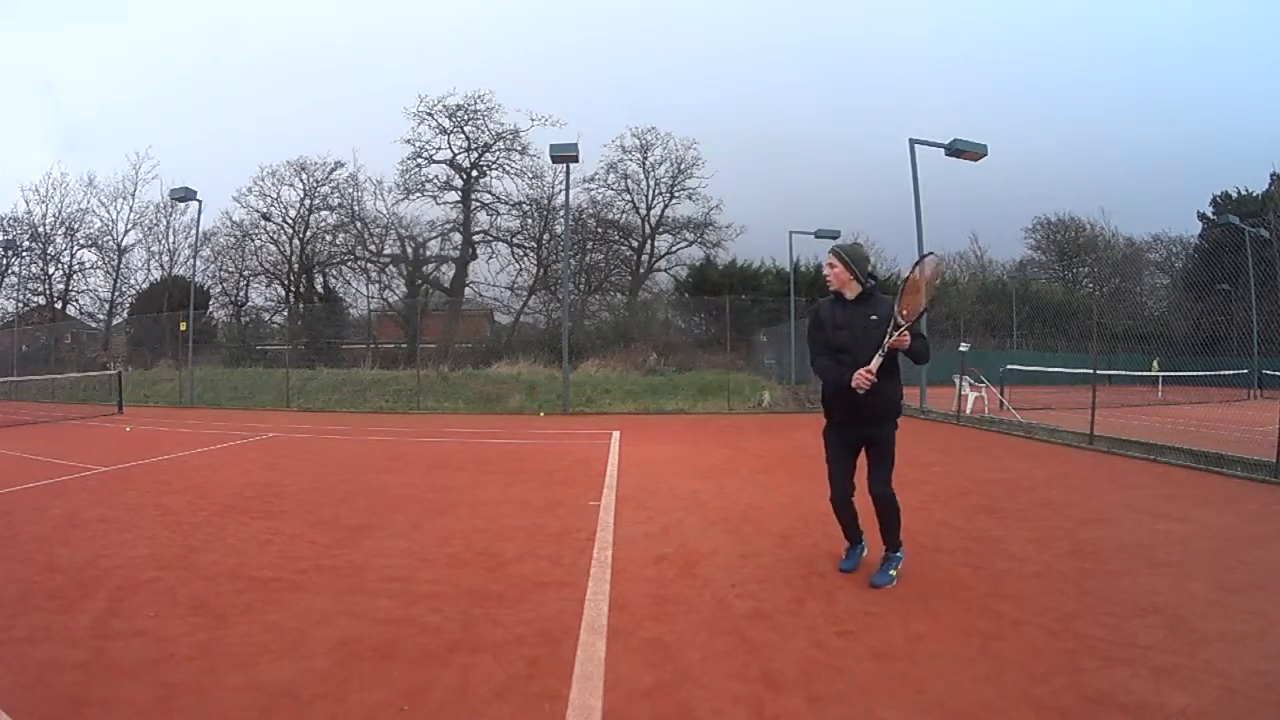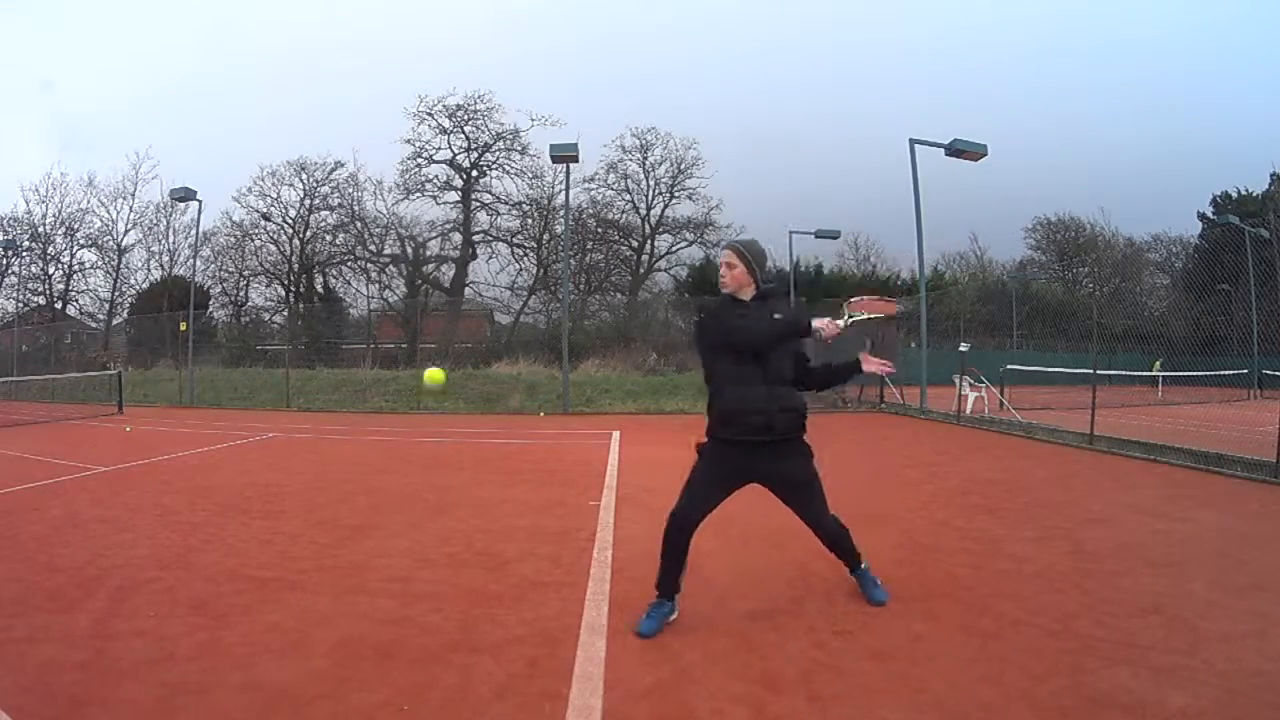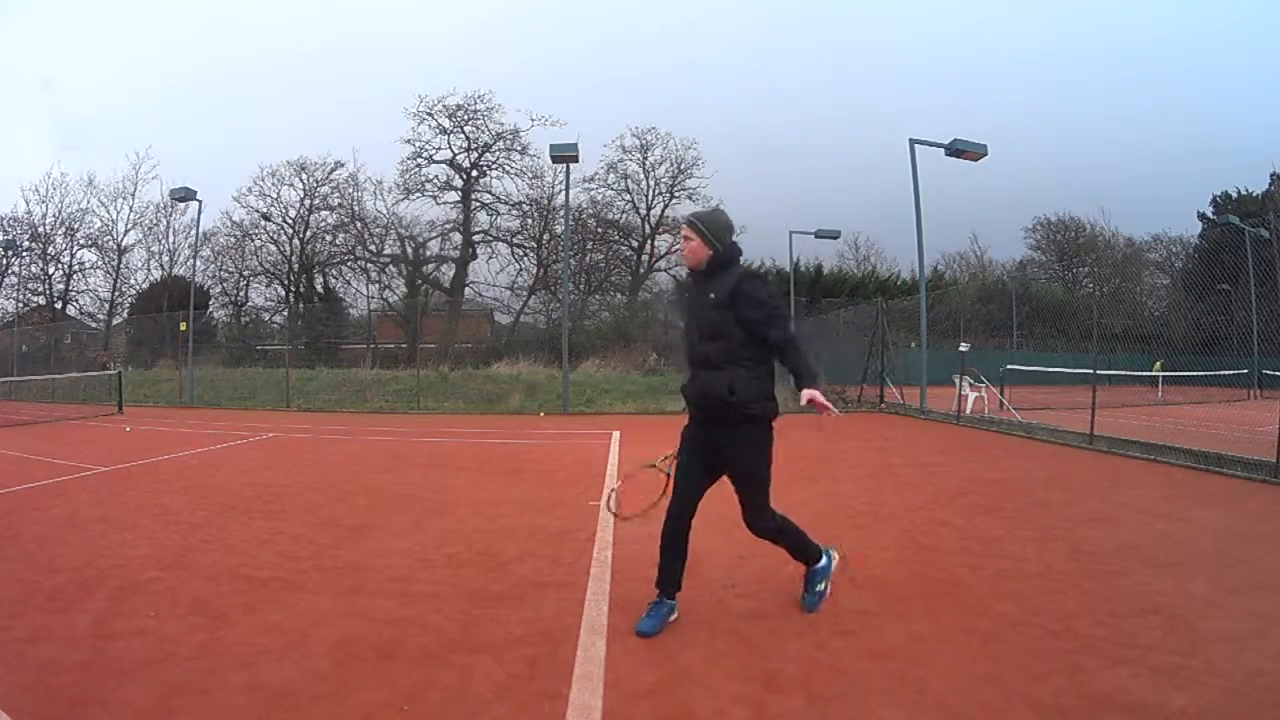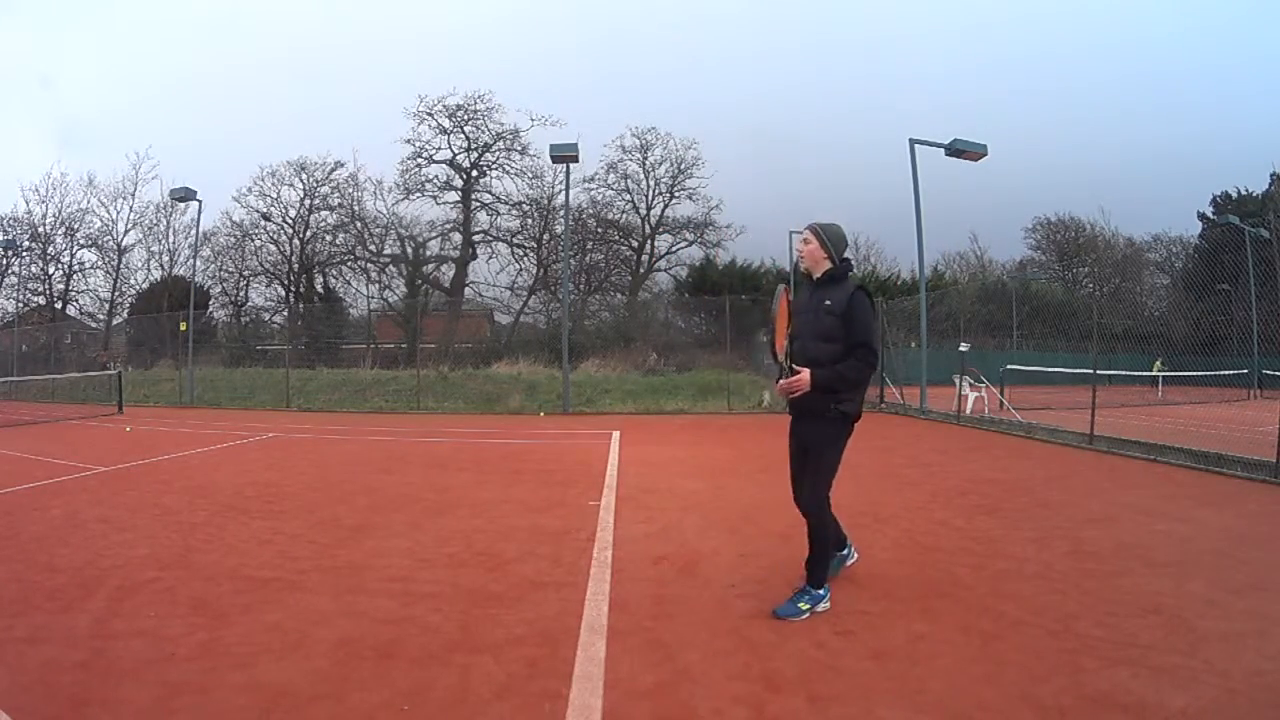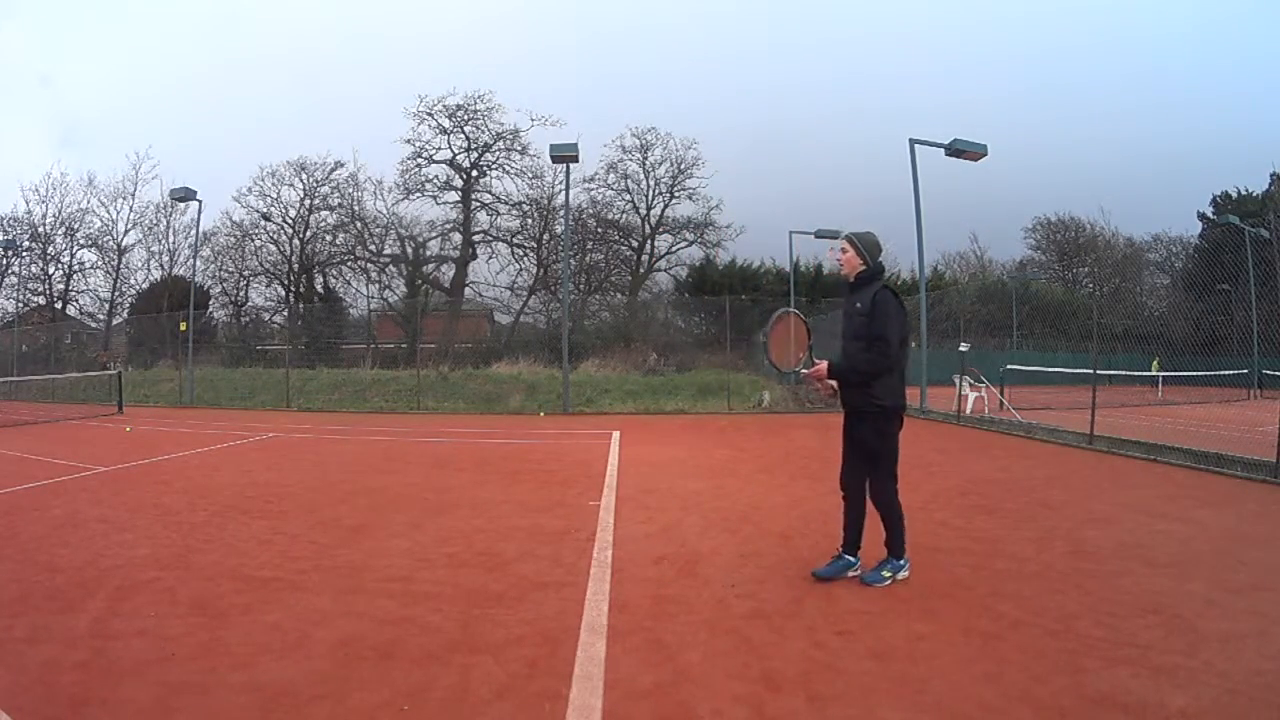
dt=0.7s
person 1, frame 1
left shoulder: (886, 307)
right shoulder: (823, 311)
left elbow: (922, 356)
right elbow: (819, 362)
left wrist: (909, 342)
right wrist: (848, 378)
left hip: (879, 418)
right hip: (840, 420)
left knee: (880, 490)
right knee: (839, 494)
left ankle: (893, 553)
right ankle: (855, 544)
person 1, frame 2
left shoulder: (783, 312)
right shoulder: (714, 316)
left elbow: (804, 379)
right elbow: (748, 337)
left wrist: (855, 366)
right wrist: (807, 327)
left hip: (782, 443)
right hip: (730, 444)
left knee: (822, 521)
right knee: (680, 520)
left ankle: (859, 571)
right ankle: (666, 600)
person 1, frame 3
left shoulder: (741, 285)
right shoulder: (697, 289)
left elbow: (781, 338)
left wrist: (807, 383)
left hip: (746, 421)
right hip: (705, 421)
left knee: (757, 514)
right knee: (679, 511)
left ankle: (818, 560)
right ankle: (667, 598)
person 1, frame 4
left shoulder: (851, 296)
right shoulder: (803, 294)
left elbow: (866, 360)
left wrist: (818, 379)
right wrist: (788, 376)
left hip: (832, 415)
right hip: (802, 411)
left knee: (813, 498)
right knee: (803, 494)
left ankle: (816, 588)
right ankle: (840, 549)
person 1, frame 5
left shoulder: (882, 297)
right shoulder: (855, 297)
left elbow: (883, 356)
left wrist: (833, 370)
right wrist: (838, 377)
left hip: (881, 409)
right hip: (857, 407)
left knee: (882, 487)
right knee: (851, 484)
left ankle: (897, 559)
right ankle: (849, 557)
